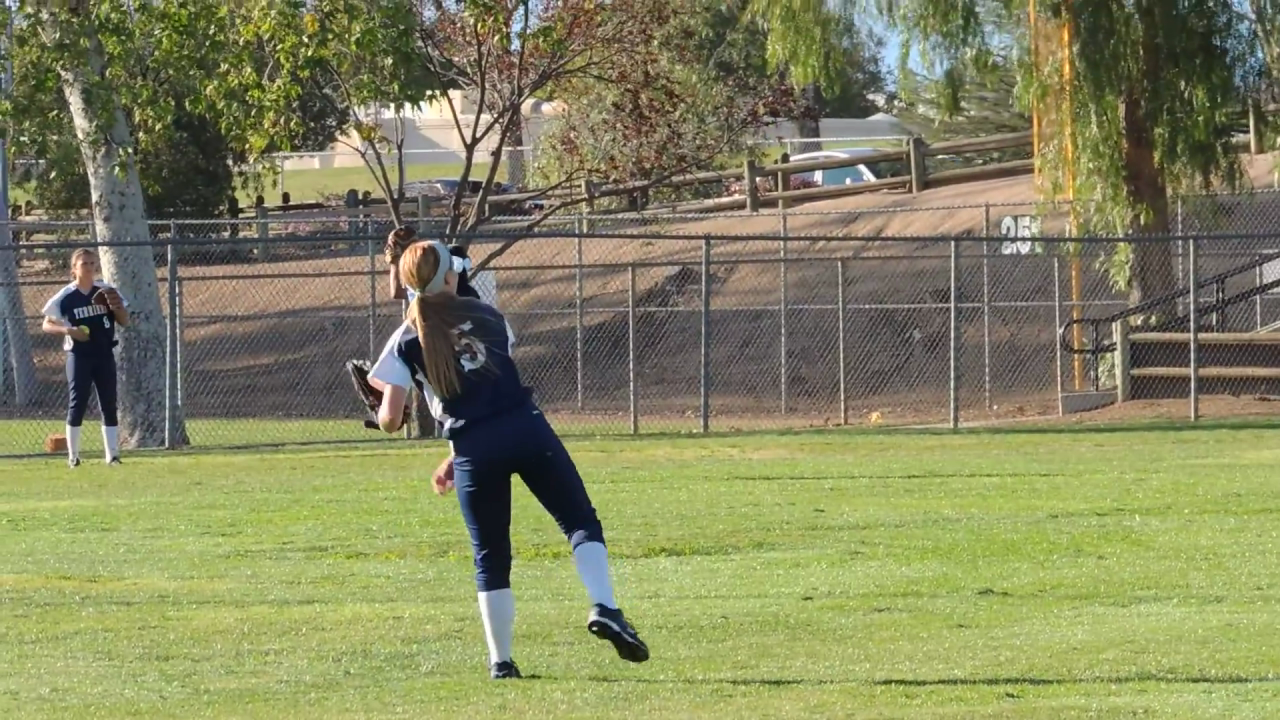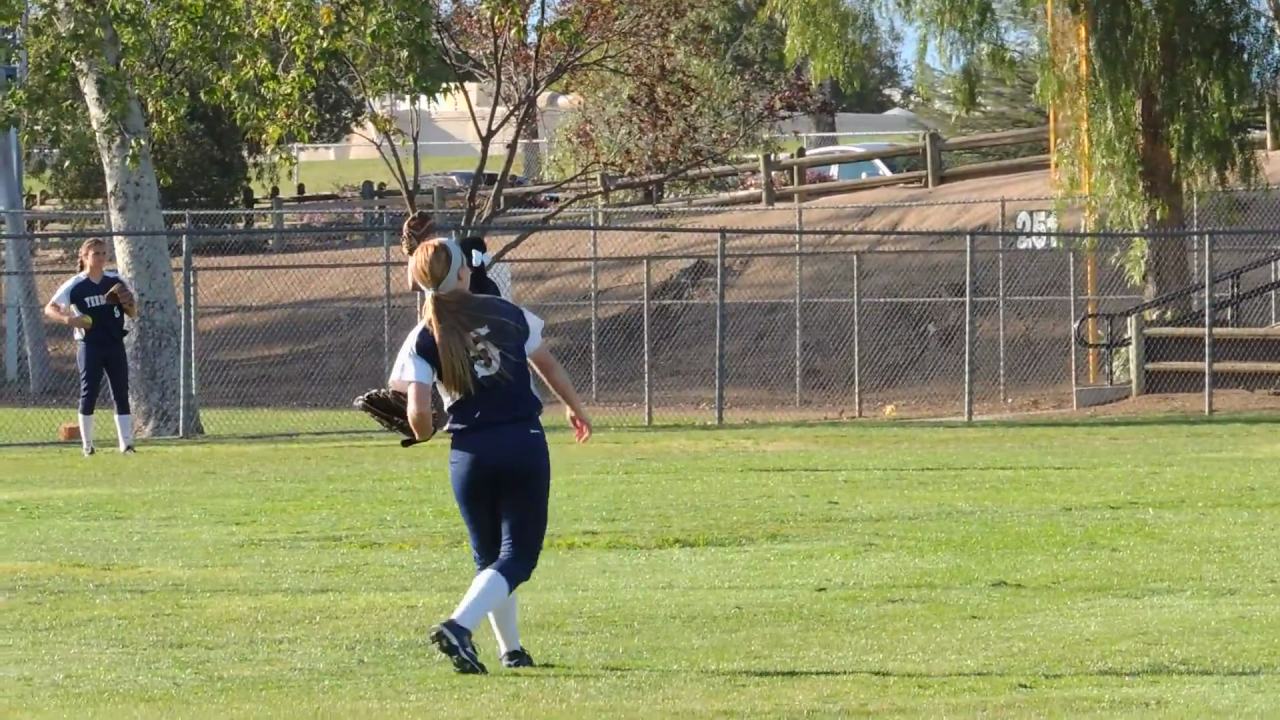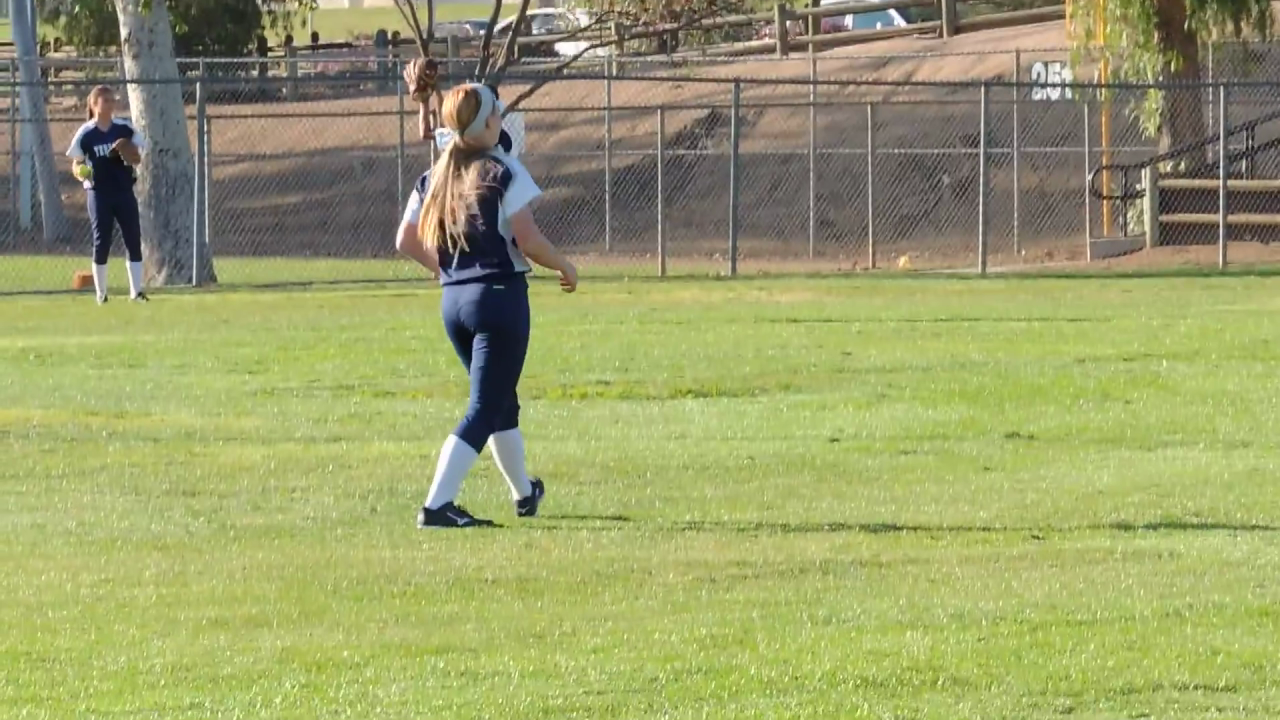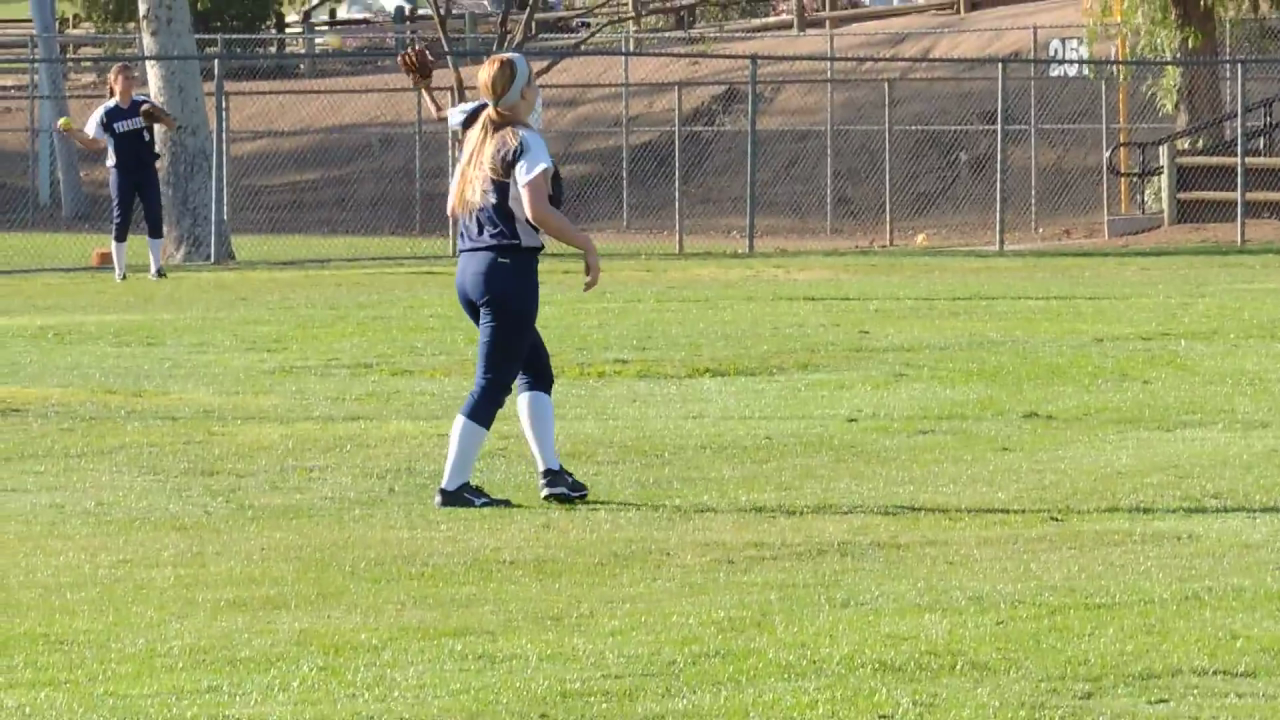
dt=0.3s
person 1, frame 1
left shoulder: (407, 339)
right shoulder: (487, 315)
left elbow: (391, 415)
left wrist: (406, 429)
left hip: (476, 448)
right hip: (527, 429)
left knee: (491, 558)
right knee: (581, 522)
left ankle: (501, 661)
right ankle: (605, 608)
person 1, frame 2
left shoulder: (422, 336)
right shoulder: (507, 312)
left elbow: (419, 410)
right elbow: (547, 365)
left wrist: (425, 436)
right wrist: (575, 406)
left hip: (469, 453)
right hip: (521, 442)
left knee: (491, 556)
right knee: (517, 557)
left ankle: (512, 650)
right ankle: (459, 625)
person 1, frame 3
left shoulder: (434, 177)
right shoulder: (503, 169)
left elbow: (406, 241)
right elbow: (526, 239)
right wrist: (565, 265)
left hip: (455, 302)
right hip: (501, 298)
left knee: (500, 401)
right knee: (485, 410)
left ankle: (524, 493)
right ankle: (437, 505)
person 1, frame 4
left shoulder: (475, 139)
right shoulder: (525, 141)
left elbow: (454, 208)
right elbow: (537, 211)
right wrist: (587, 245)
left hip: (470, 270)
right hip: (508, 271)
left knee: (536, 369)
right knee: (493, 382)
left ankle: (551, 473)
right ankle: (453, 486)
person 2, frame 1
left shoulder: (107, 291)
right shoulder: (65, 296)
left elbow: (124, 323)
right elbow: (47, 325)
left wrist: (118, 308)
right wrist: (67, 330)
left hip: (105, 355)
right hip: (79, 357)
left knee: (109, 405)
right knee: (77, 405)
left ankle: (112, 455)
right ankle: (73, 456)
person 2, frame 2
left shoulder: (116, 281)
right shoulder: (75, 285)
left elbow: (131, 313)
right elbow: (49, 309)
left wrist: (128, 305)
right wrist: (68, 319)
left hip: (115, 344)
right hip: (90, 346)
left knee: (121, 394)
right knee: (89, 394)
left ankle: (126, 443)
right ankle: (87, 445)
person 2, frame 3
left shoulder: (126, 129)
right shoulder: (85, 134)
left elbow: (137, 159)
right elbow: (77, 163)
left wrist: (131, 155)
right wrist: (79, 173)
left hip: (125, 193)
right hip: (99, 195)
left knee: (133, 241)
right knee: (102, 243)
left ankle: (137, 291)
right ankle: (101, 293)
person 2, frame 4
left shoulder: (144, 104)
right shoulder: (105, 113)
left elbow: (171, 125)
right elbow: (94, 144)
left wrist: (164, 119)
right wrist: (71, 131)
left hip: (147, 170)
right hip: (121, 172)
left knee: (154, 218)
right knee: (121, 221)
left ankle: (157, 268)
right ankle: (119, 270)
